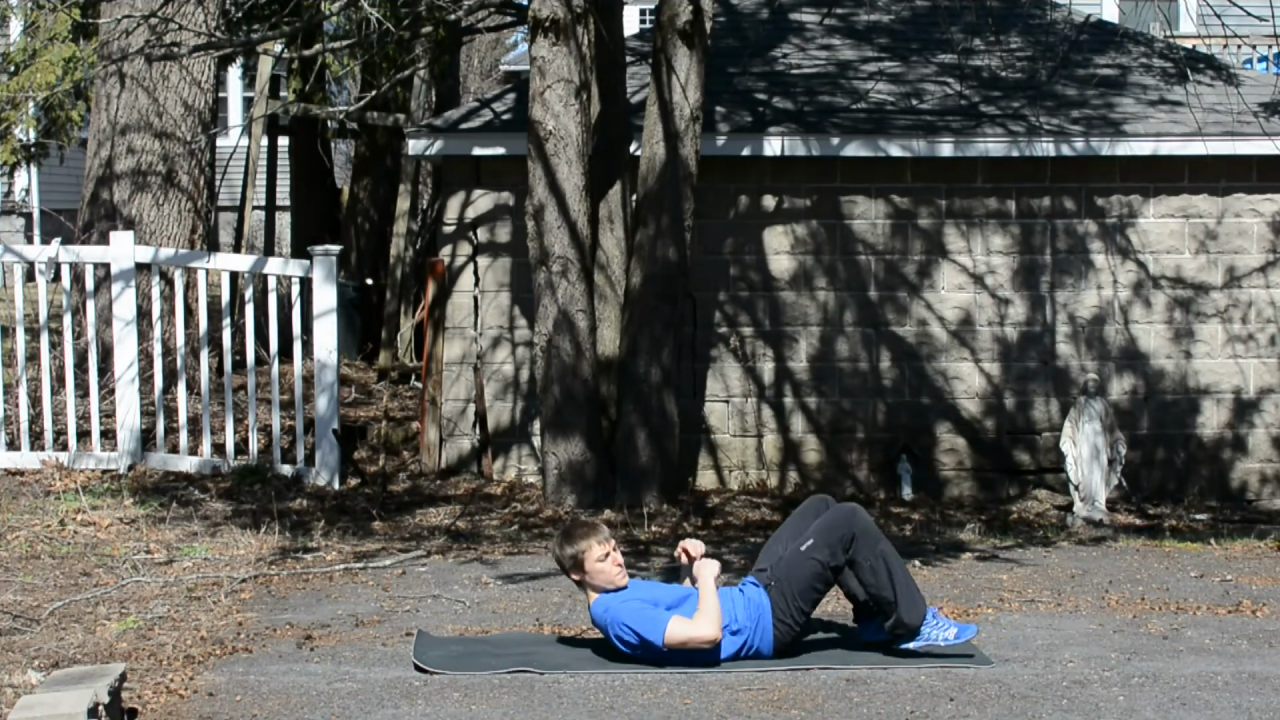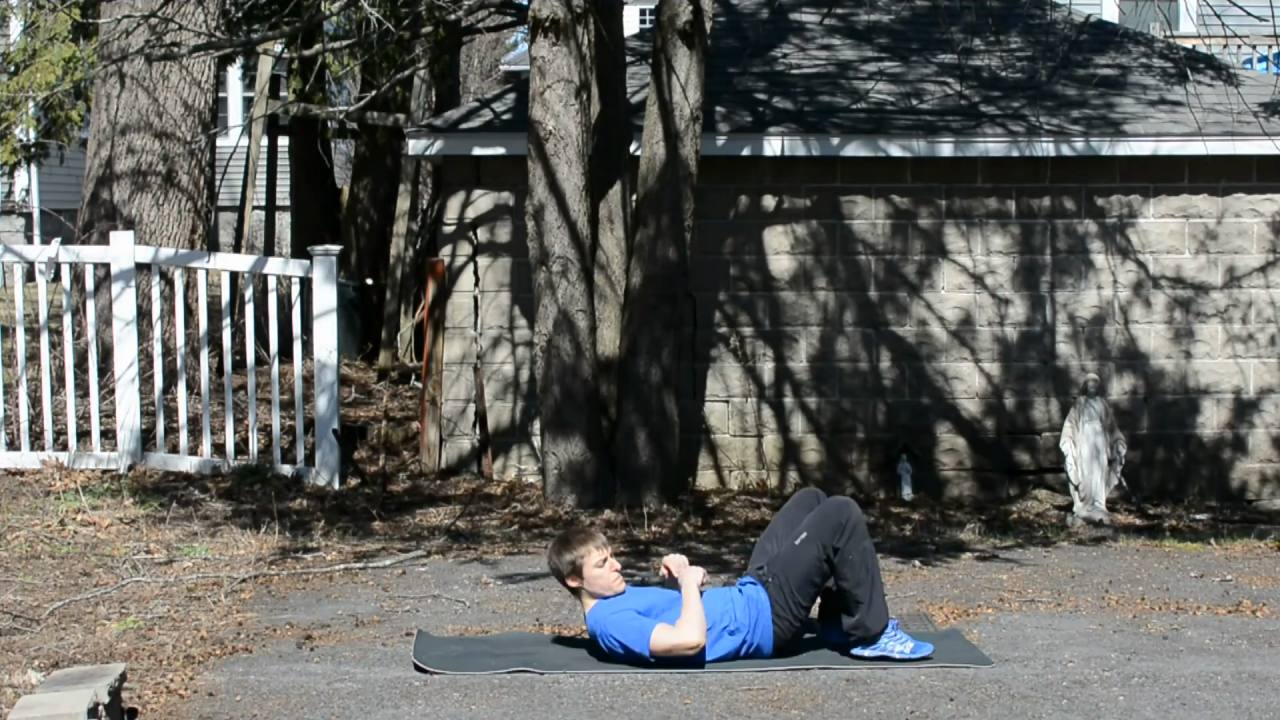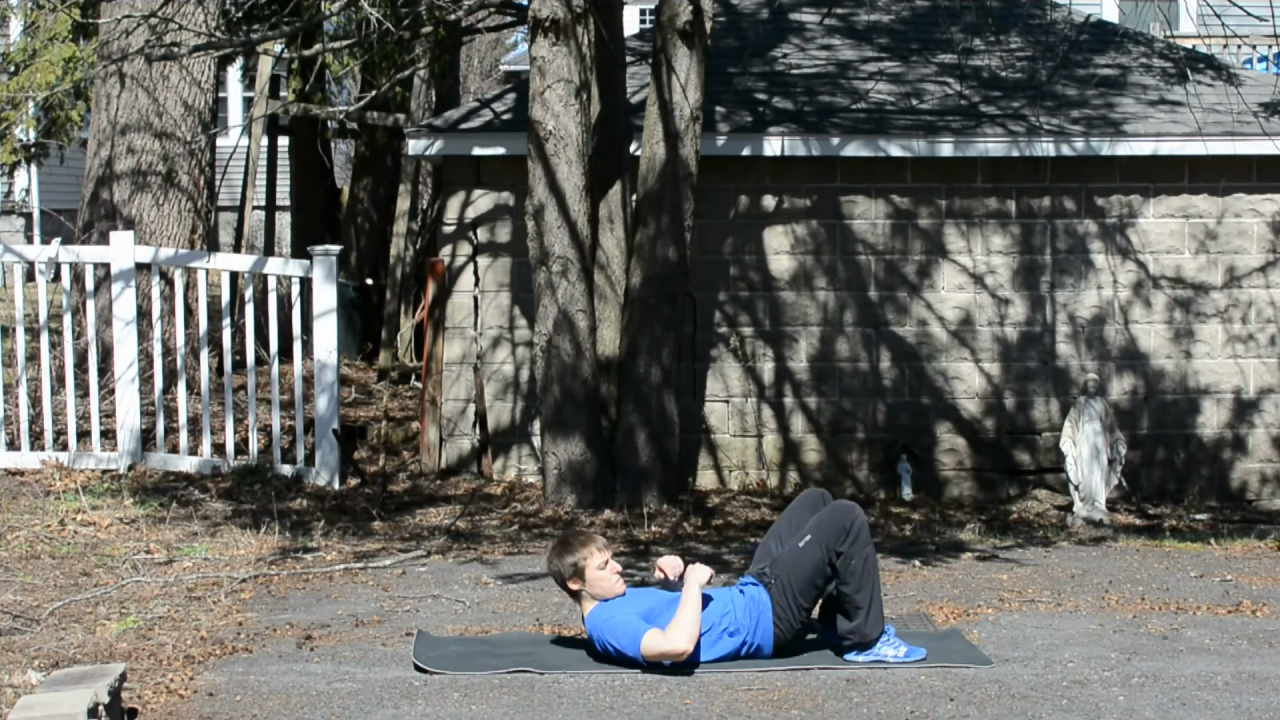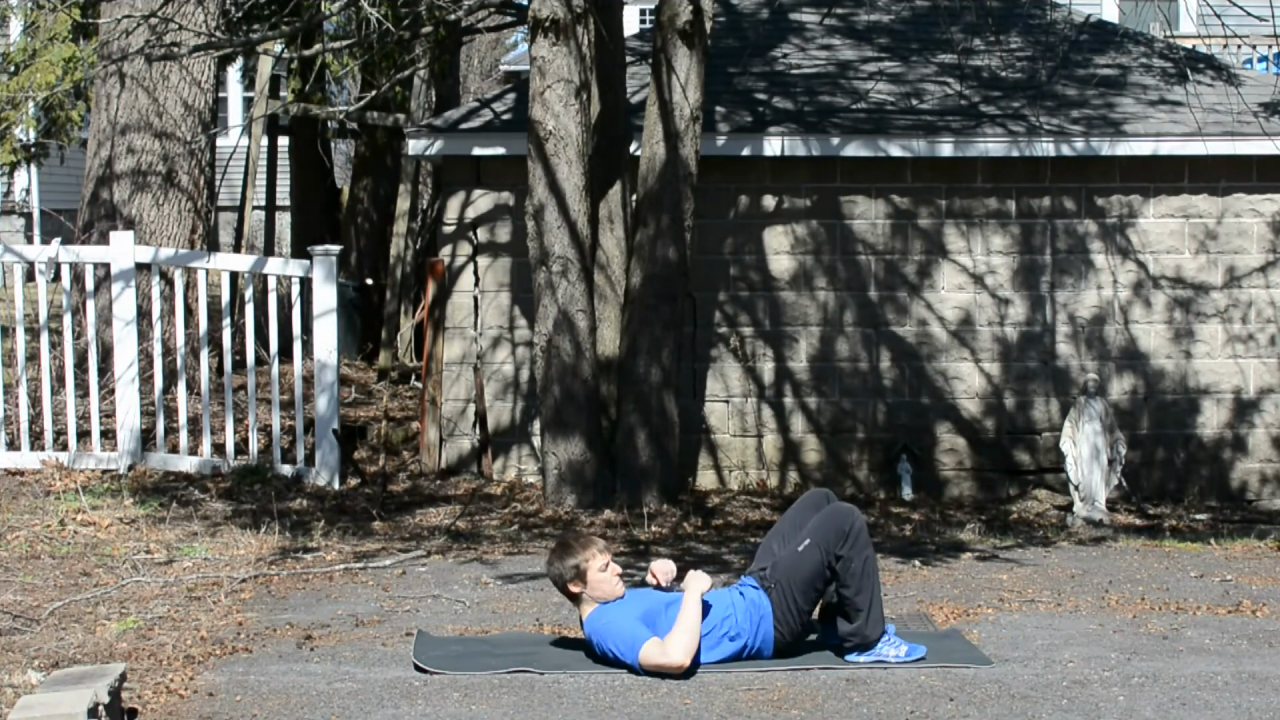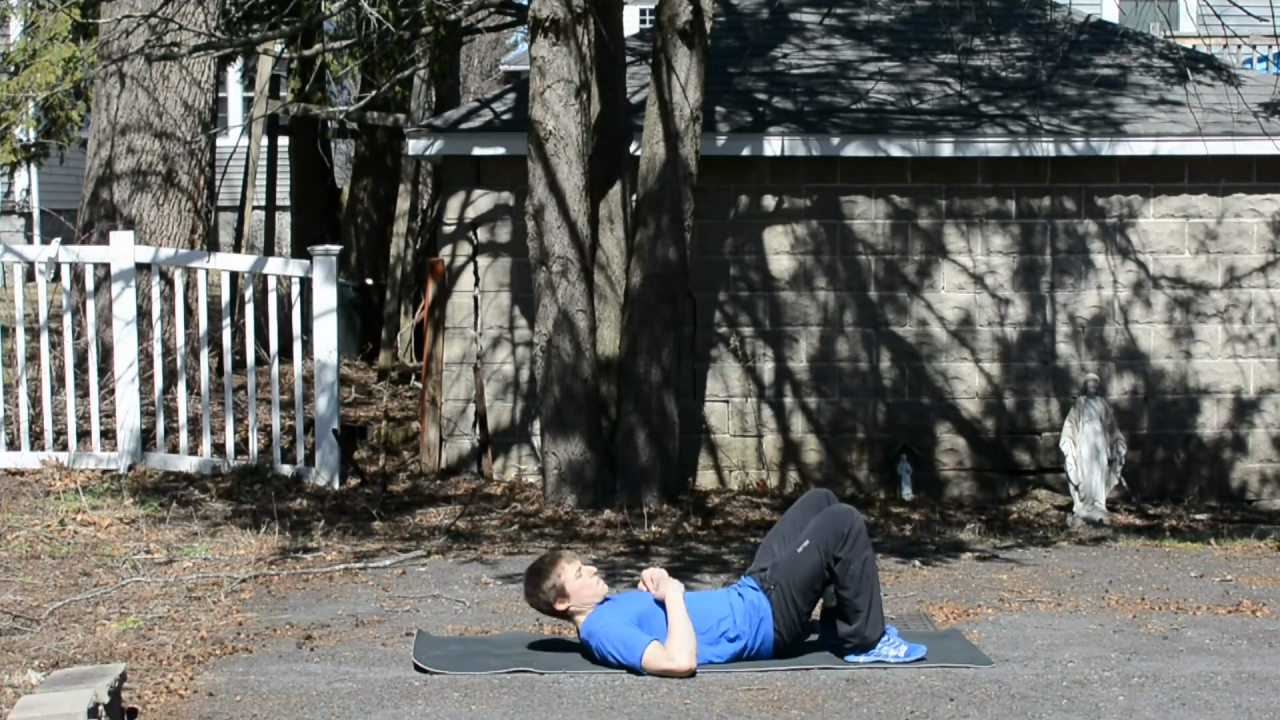
dt=0.2s
person 1, frame 1
left shoulder: (620, 594)
right shoulder: (616, 615)
right elbow: (707, 632)
left wrist: (690, 569)
right wrist: (705, 576)
left hip: (755, 595)
right hip: (769, 621)
left knee: (824, 506)
right knee: (850, 520)
left ankle: (875, 621)
right ankle: (911, 627)
person 1, frame 2
left shoulder: (617, 601)
right shoulder: (609, 622)
right elbow: (690, 640)
left wrist: (672, 580)
right wrist: (688, 584)
left hip: (752, 595)
right hip: (766, 619)
left knee: (813, 501)
right knee: (842, 513)
left ankle: (839, 624)
right ankle: (869, 635)
person 1, frame 3
left shoulder: (614, 602)
right shoulder: (607, 624)
right elbow: (678, 646)
left wrist: (670, 579)
right wrist: (692, 583)
left hip: (751, 594)
right hip: (766, 619)
left knee: (817, 500)
right knee: (847, 518)
left ankle: (838, 625)
right ankle: (866, 641)
person 1, frame 4
left shoulder: (611, 605)
right shoulder: (607, 627)
right elbow: (676, 658)
left wrist: (661, 583)
right wrist: (692, 591)
left hip: (753, 594)
right hip: (767, 620)
left knee: (822, 501)
right knee: (845, 521)
left ankle: (838, 627)
right ankle: (866, 641)
person 1, frame 5
left shoulder: (606, 611)
right shoulder: (603, 631)
right elbow: (680, 662)
left wrist: (652, 588)
right wrist: (672, 595)
left hip: (750, 595)
right hip: (766, 620)
left knee: (820, 501)
right knee: (844, 522)
left ankle: (838, 627)
right ankle: (865, 642)
